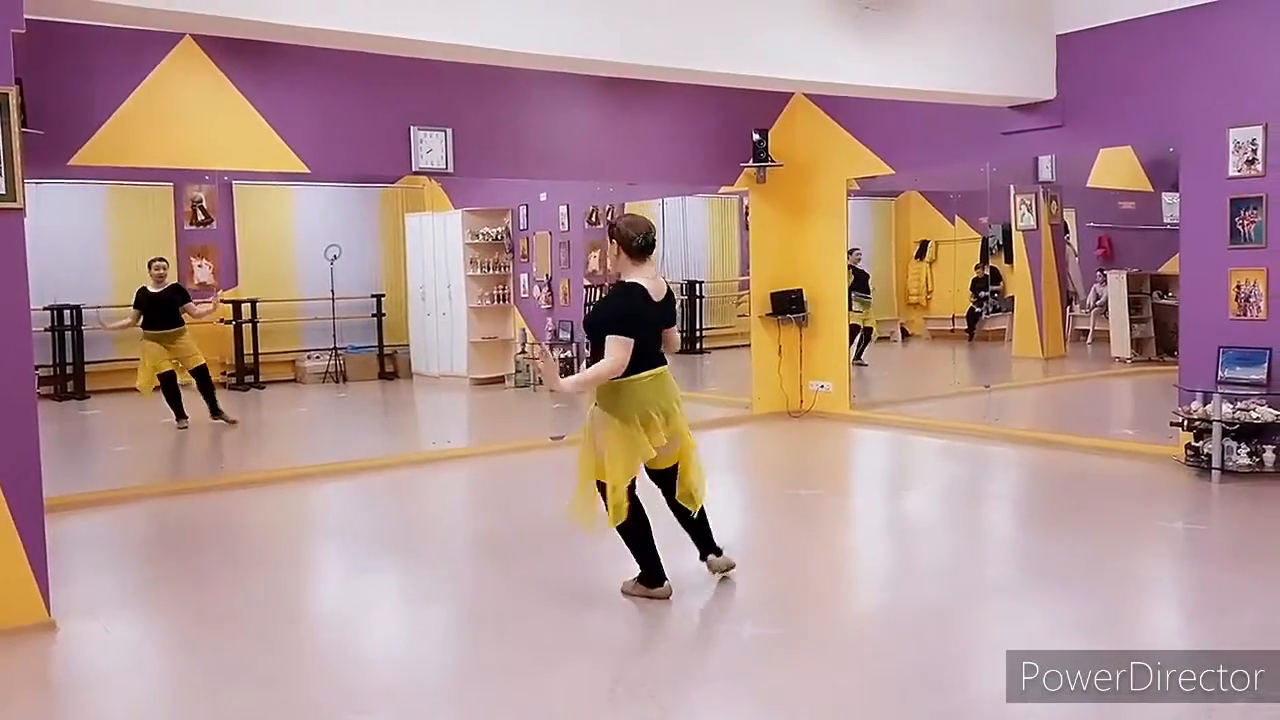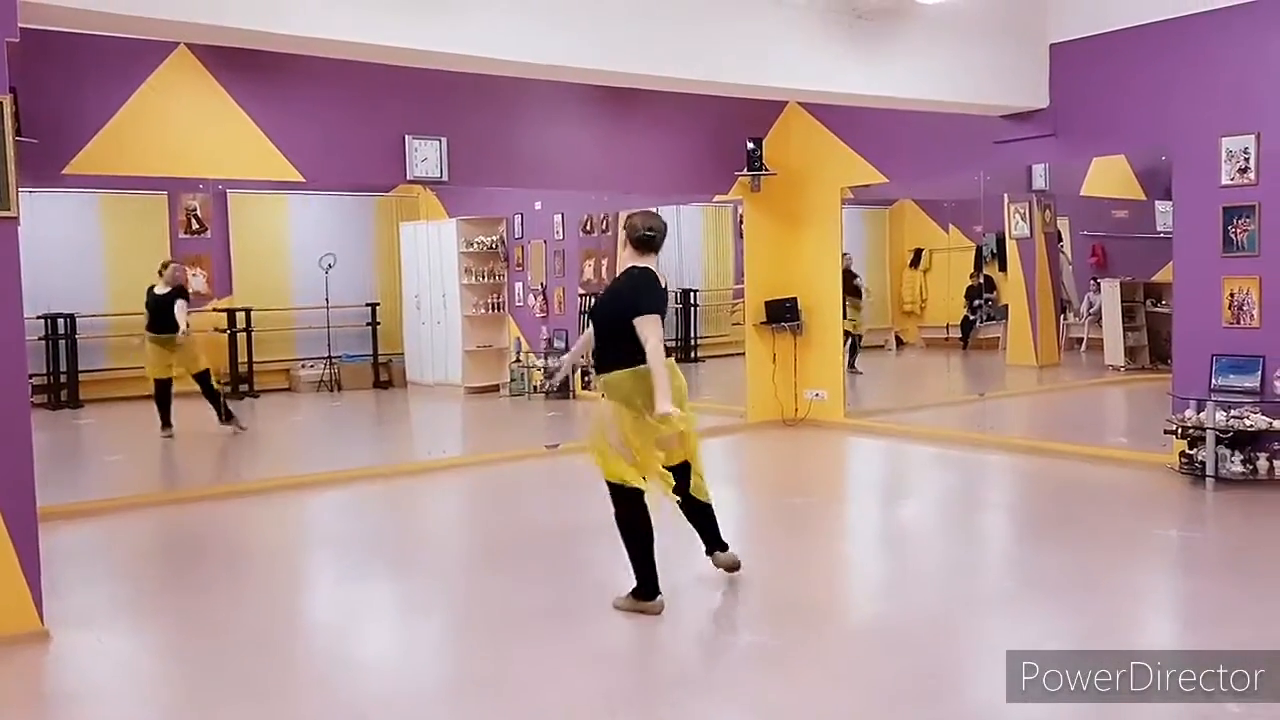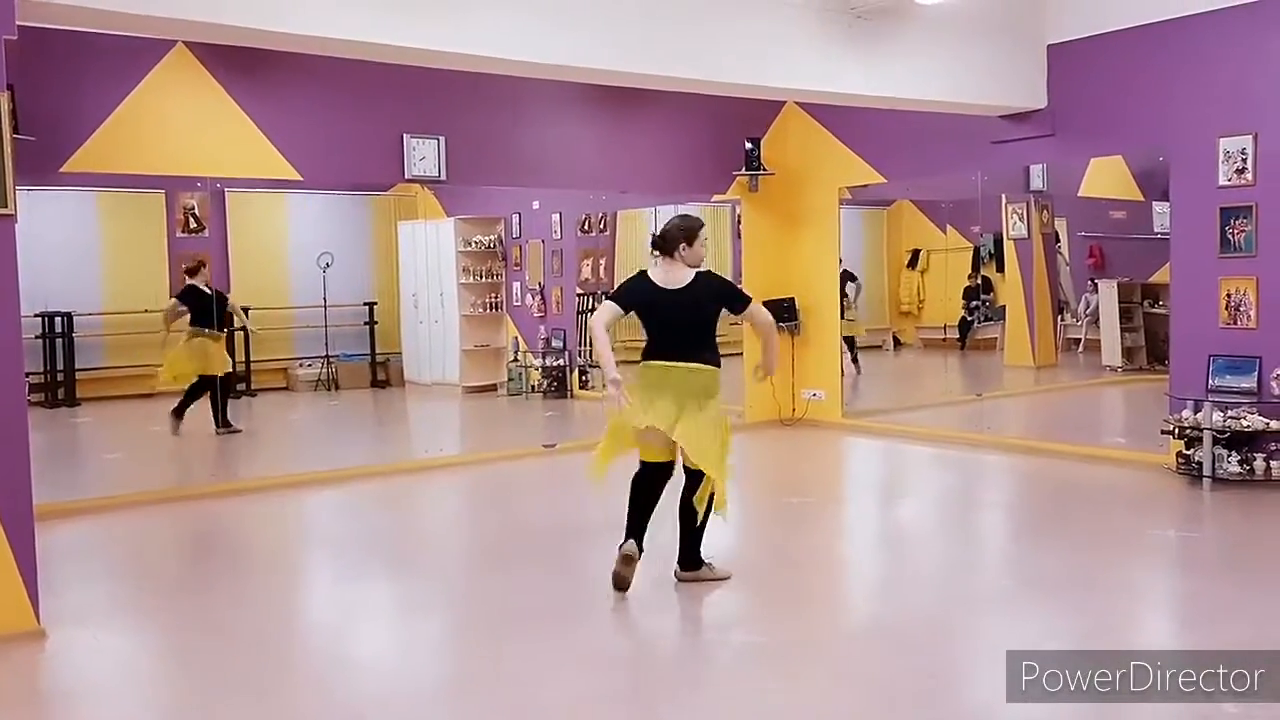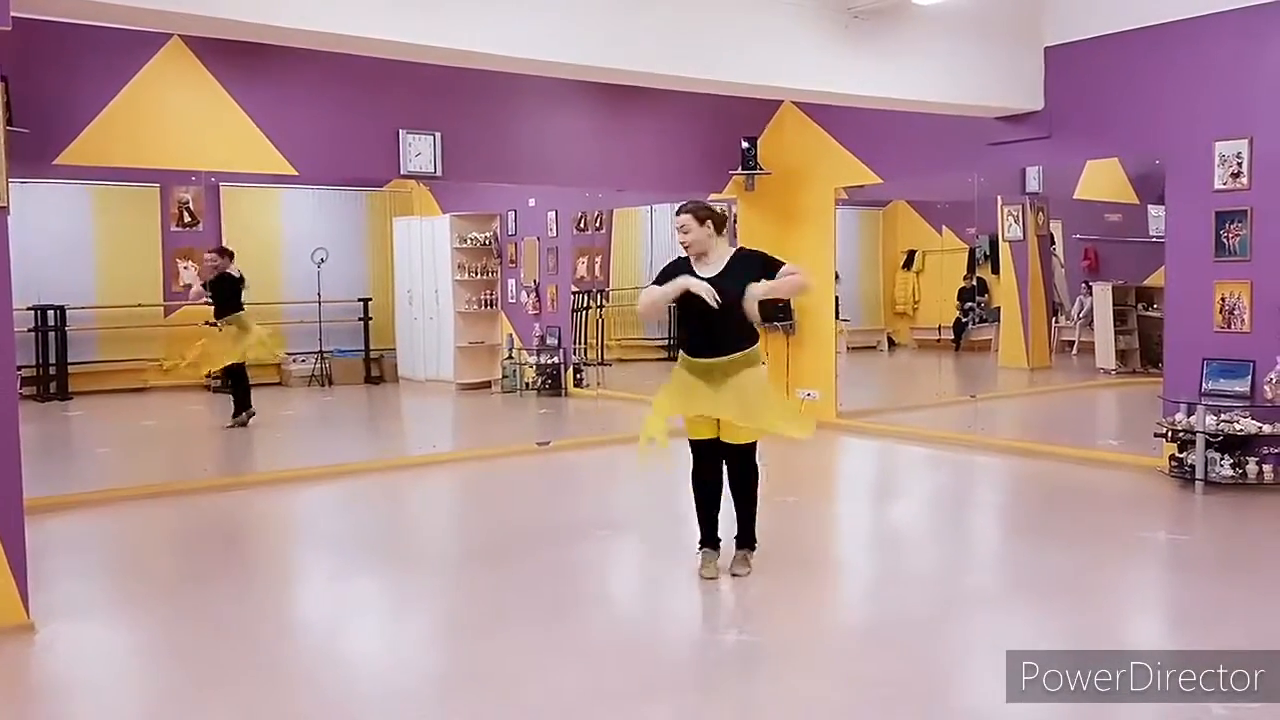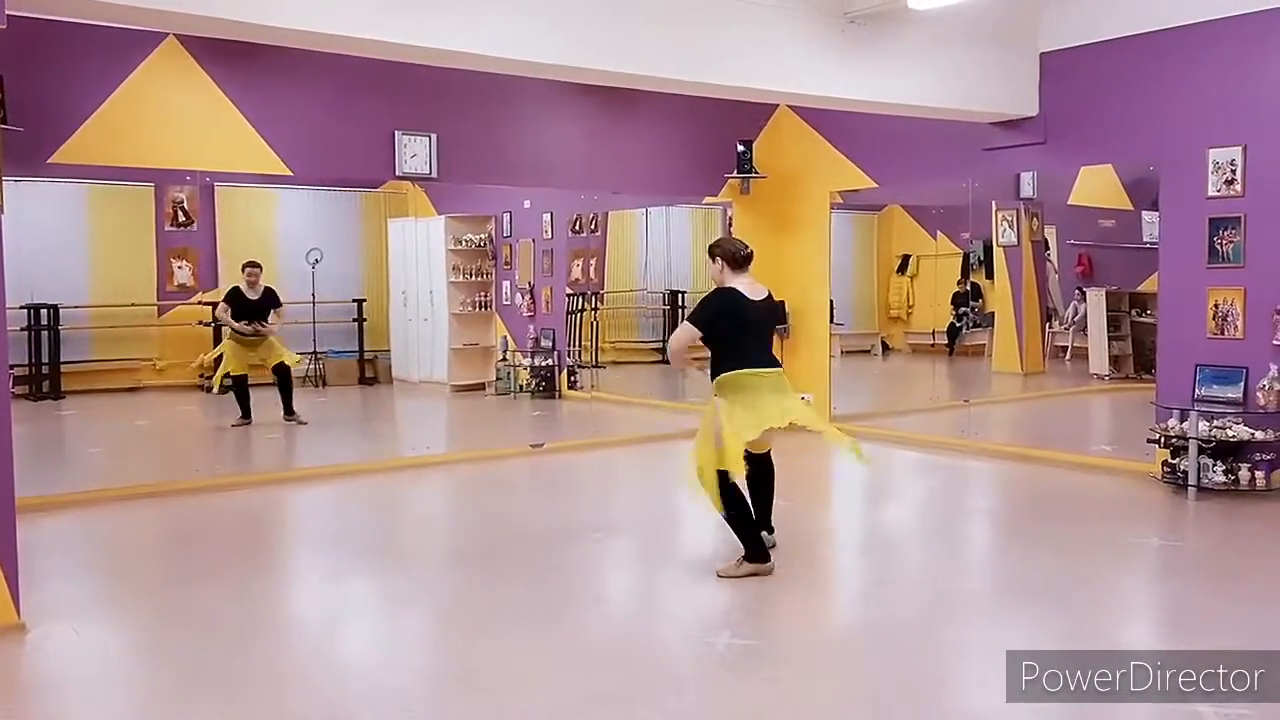
dt=0.5s
person 1, frame 1
left shoulder: (622, 297)
right shoulder: (662, 288)
left elbow: (615, 363)
left wrist: (564, 384)
left hip: (624, 403)
right hip: (660, 393)
left knee: (616, 489)
right knee: (670, 477)
left ankle: (653, 579)
right ankle: (711, 552)
person 1, frame 2
left shoulder: (633, 280)
right shoulder: (651, 279)
left elbow: (652, 342)
right elbow: (609, 329)
left wrist: (663, 399)
right wrist: (572, 357)
left hip: (628, 394)
right hip: (661, 389)
left knee: (626, 493)
right knee: (681, 472)
left ankle: (647, 592)
right ankle: (718, 548)
person 1, frame 3
left shoulder: (640, 283)
right shoulder: (710, 284)
left elbow: (598, 323)
right elbow: (764, 321)
left wrist: (611, 372)
right wrist: (769, 360)
left hip: (652, 385)
right hip: (697, 389)
left knee: (653, 471)
right knee: (701, 474)
left ankle: (631, 543)
right ankle: (689, 563)
person 1, frame 4
left shoulder: (747, 260)
right shoulder: (680, 267)
left elbow: (802, 280)
right elbow: (644, 308)
left wrist: (763, 290)
right wrist: (682, 285)
left hip: (741, 370)
right hip: (696, 374)
left knee: (740, 458)
right knee: (705, 460)
left ankle: (746, 543)
right ankle: (709, 545)
person 1, frame 5
left shoulder: (720, 299)
right shoulder: (768, 298)
left elbow: (676, 345)
left wrist: (682, 361)
left hip: (738, 394)
right hip: (772, 386)
left knee: (719, 475)
right knee: (759, 456)
left ankle: (756, 555)
right ankle: (764, 530)
person 2, frame 1
left shoulder: (176, 289)
right shoulder: (142, 292)
left elbow: (194, 312)
right elbow: (133, 320)
left wrist: (213, 306)
right wrist: (110, 326)
left hip: (179, 336)
right hip: (153, 341)
left knee: (202, 374)
right knee: (167, 379)
left ankle: (216, 411)
right ankle: (181, 417)
person 2, frame 2
left shoulder: (180, 290)
right shoulder: (151, 291)
left elbow: (180, 309)
left wrist: (183, 327)
right wrist: (144, 339)
left hip: (181, 341)
right hip: (157, 344)
left knee: (205, 379)
right knee: (162, 386)
left ankle: (226, 416)
right ankle: (166, 425)
person 2, frame 3
left shoulder: (211, 291)
right shoulder: (190, 289)
left elbow: (231, 305)
right elbow: (169, 308)
left wrist: (246, 323)
right wrist: (167, 332)
left hip: (214, 340)
right hip: (200, 338)
left knee: (224, 380)
right knee: (207, 381)
left ankle: (222, 423)
right ankle: (177, 413)
person 2, frame 4
left shoulder: (222, 277)
right shoulder: (236, 274)
left elbow: (193, 296)
left wrist: (200, 285)
left hip: (232, 327)
right hip: (239, 324)
left knee: (230, 370)
right knee: (238, 369)
left ankle: (241, 411)
right ankle: (245, 408)
person 2, frame 5
left shoulder: (269, 292)
right shoulder: (235, 291)
left elbow: (280, 315)
right elbow: (219, 312)
left wrist: (273, 329)
right wrist: (236, 326)
left hip: (264, 341)
right hip: (238, 342)
left knee: (284, 371)
right knee: (239, 381)
left ankle: (289, 412)
right ankle: (245, 416)
